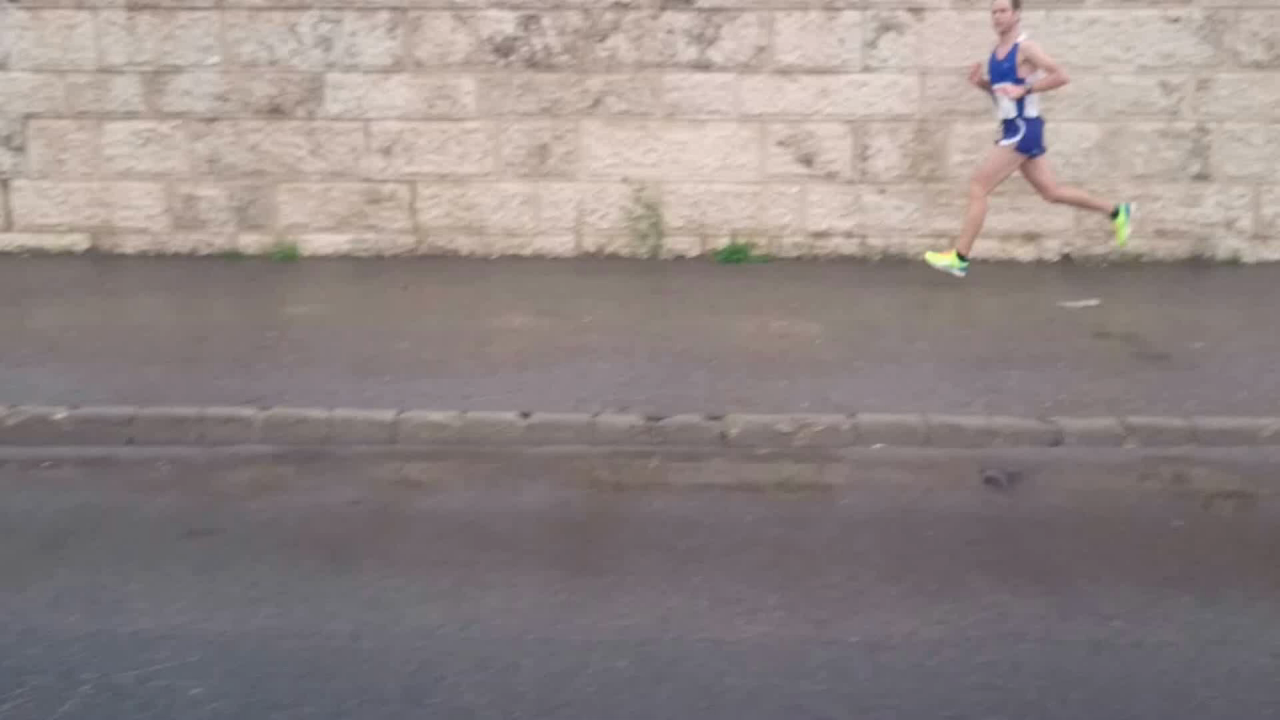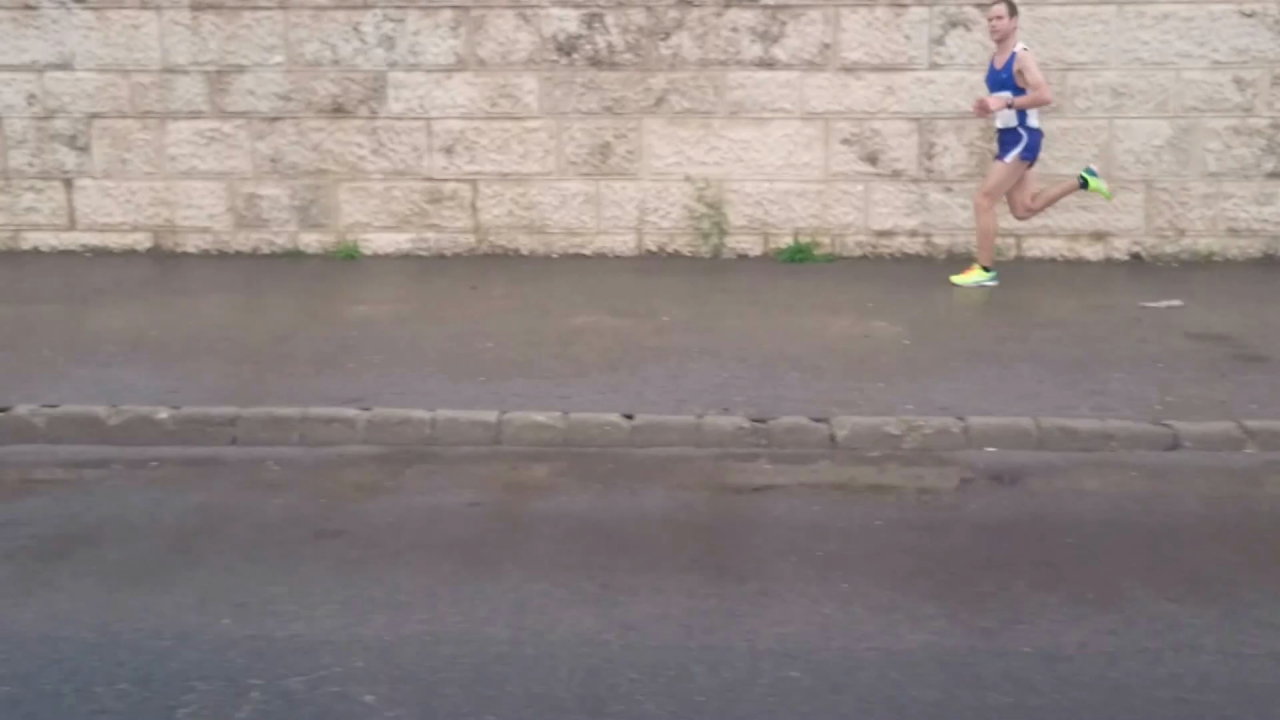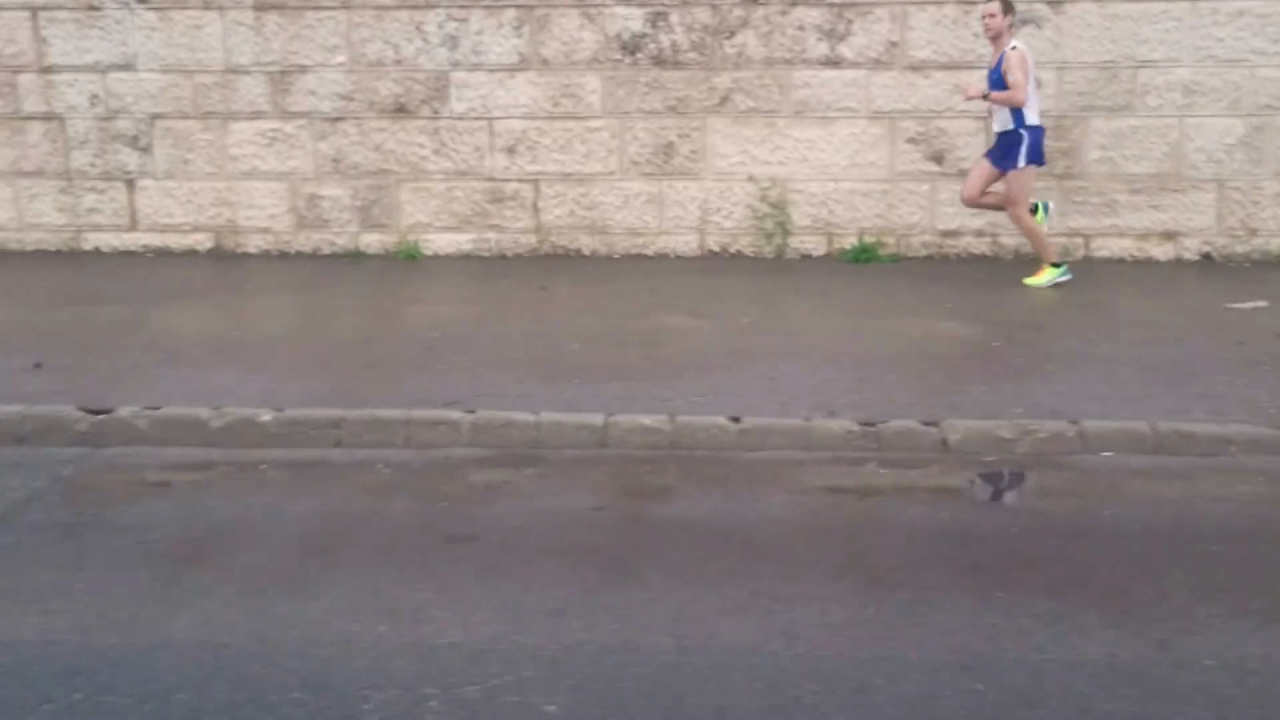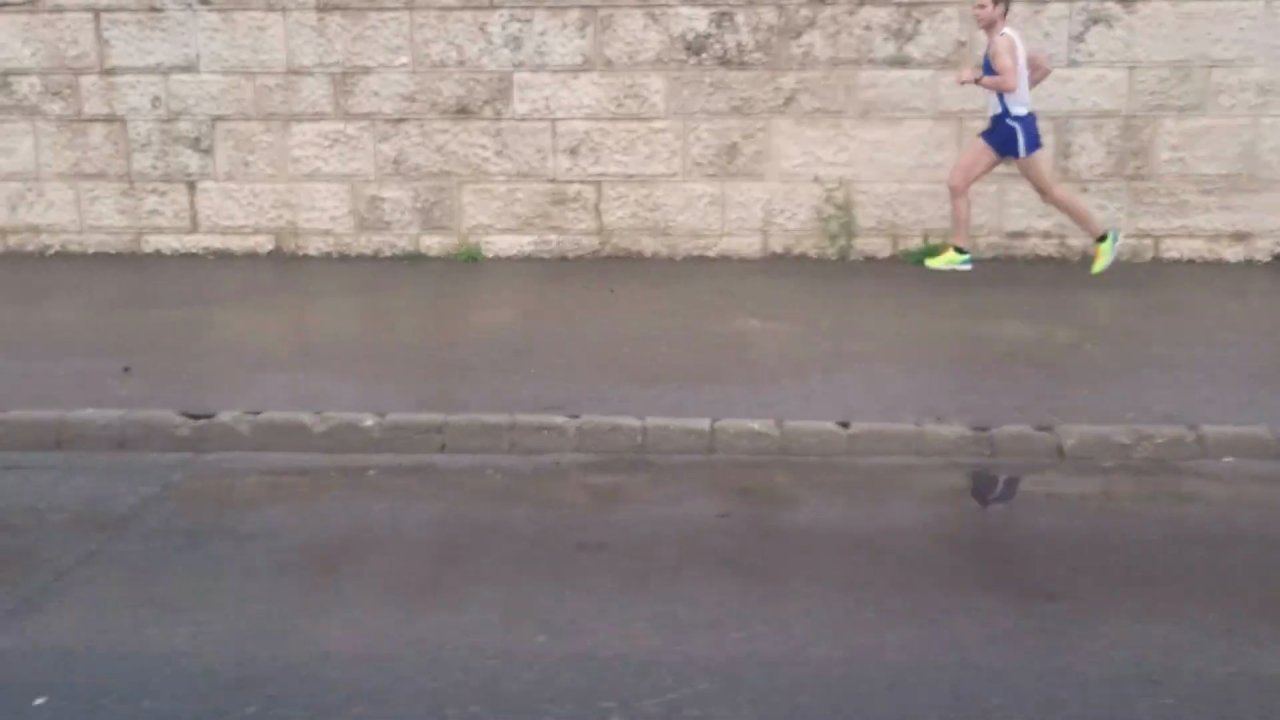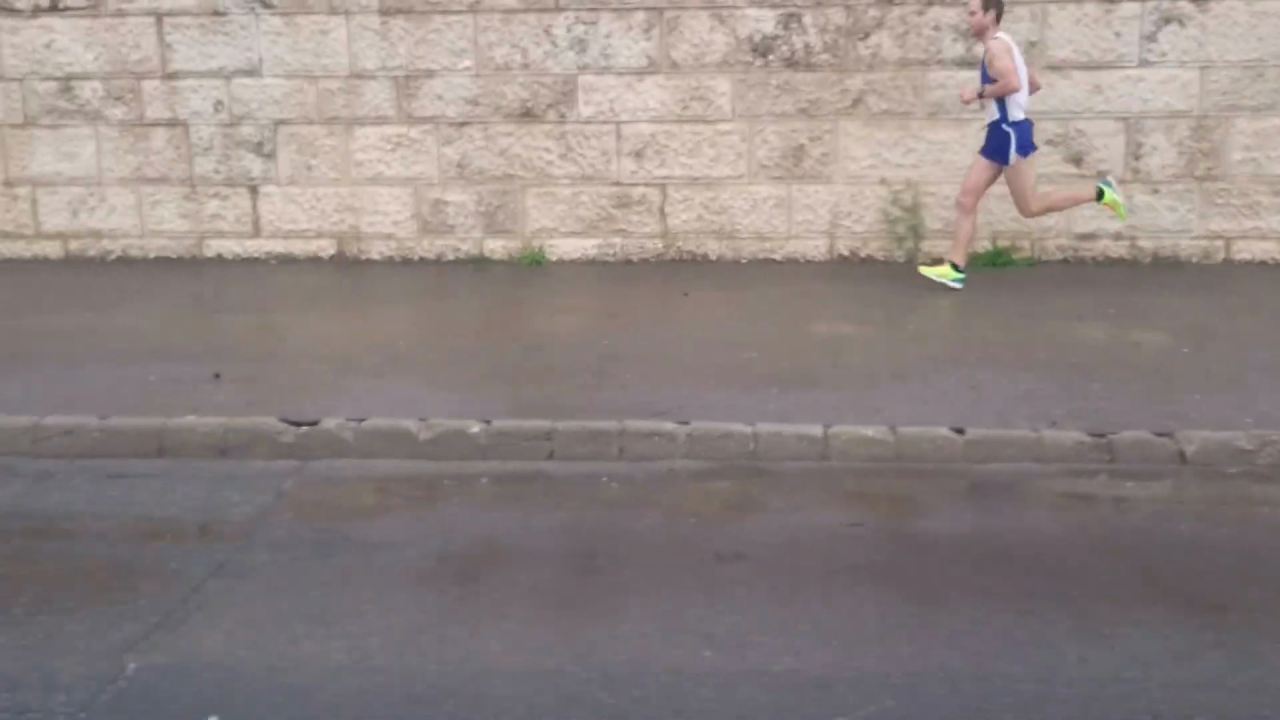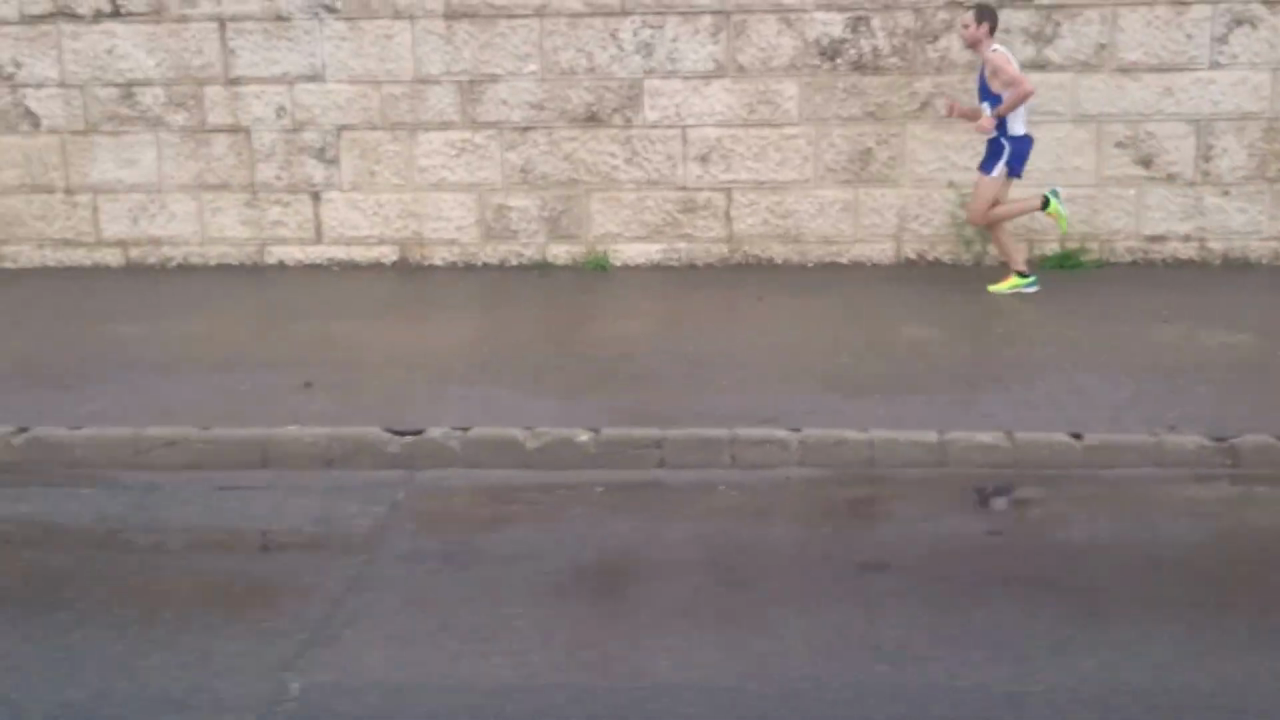
dt=0.1s
person 1, frame 1
left shoulder: (1026, 47)
right shoulder: (997, 49)
left elbow: (1062, 76)
left wrist: (1024, 90)
right wrist: (979, 81)
left hip: (1024, 129)
right hip: (1014, 130)
left knee: (977, 186)
right knee: (1050, 192)
left ankle: (958, 257)
right ankle: (1117, 213)
person 1, frame 2
left shoulder: (1022, 56)
right shoulder: (996, 58)
left elbow: (1045, 97)
left wrist: (1006, 104)
right wrist: (986, 107)
left hip: (1022, 138)
right hip: (1009, 139)
left knee: (982, 201)
right knee: (1023, 211)
left ankle: (985, 269)
right ankle: (1083, 182)
person 1, frame 3
left shoulder: (1014, 54)
right shoulder: (1001, 54)
left elbow: (1021, 97)
left wrist: (983, 95)
left hip: (1024, 139)
right hip: (1007, 140)
left knee: (1015, 211)
right knee: (969, 196)
left ankle: (1055, 265)
right ankle: (1032, 210)
person 1, frame 4
left shoulder: (1002, 40)
right shoulder: (1004, 40)
left elbow: (1009, 83)
right elbow: (1043, 68)
left wrist: (974, 78)
left hip: (1014, 129)
right hip: (1000, 128)
left knee: (1049, 194)
right knee: (956, 181)
left ankle: (1103, 239)
right ankle: (959, 253)
person 1, frame 5
left shoulder: (995, 46)
right shoulder: (1003, 48)
left elbow: (1010, 83)
right elbow: (1029, 86)
left wrist: (978, 94)
left hip: (1010, 134)
right hip: (1003, 134)
left knee: (1030, 208)
right knee: (965, 200)
left ankle: (1100, 193)
right ankle: (955, 268)
person 1, frame 6
left shoulder: (995, 57)
right shoulder: (993, 60)
left elbow: (1027, 88)
left wrist: (995, 116)
right wrist: (962, 112)
left hip: (1007, 147)
right hip: (1002, 145)
left knee: (978, 217)
right knee: (987, 217)
left ankle: (1045, 203)
right ankle: (1022, 275)
